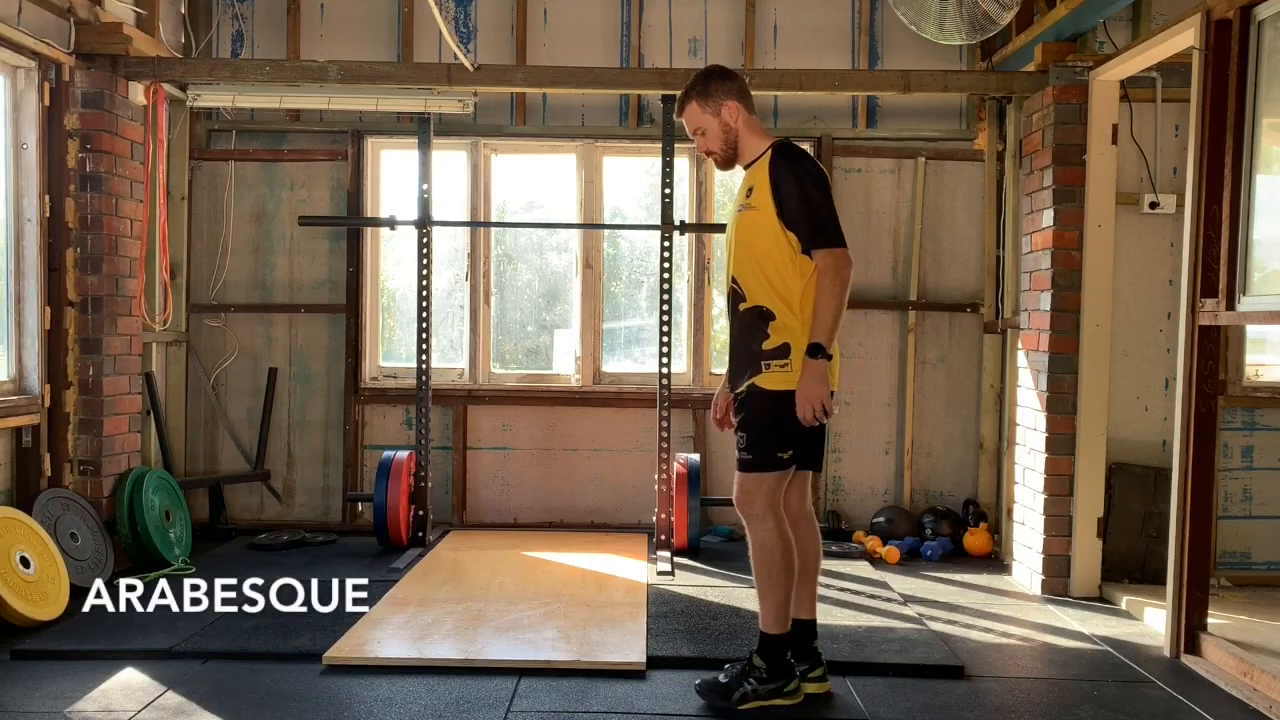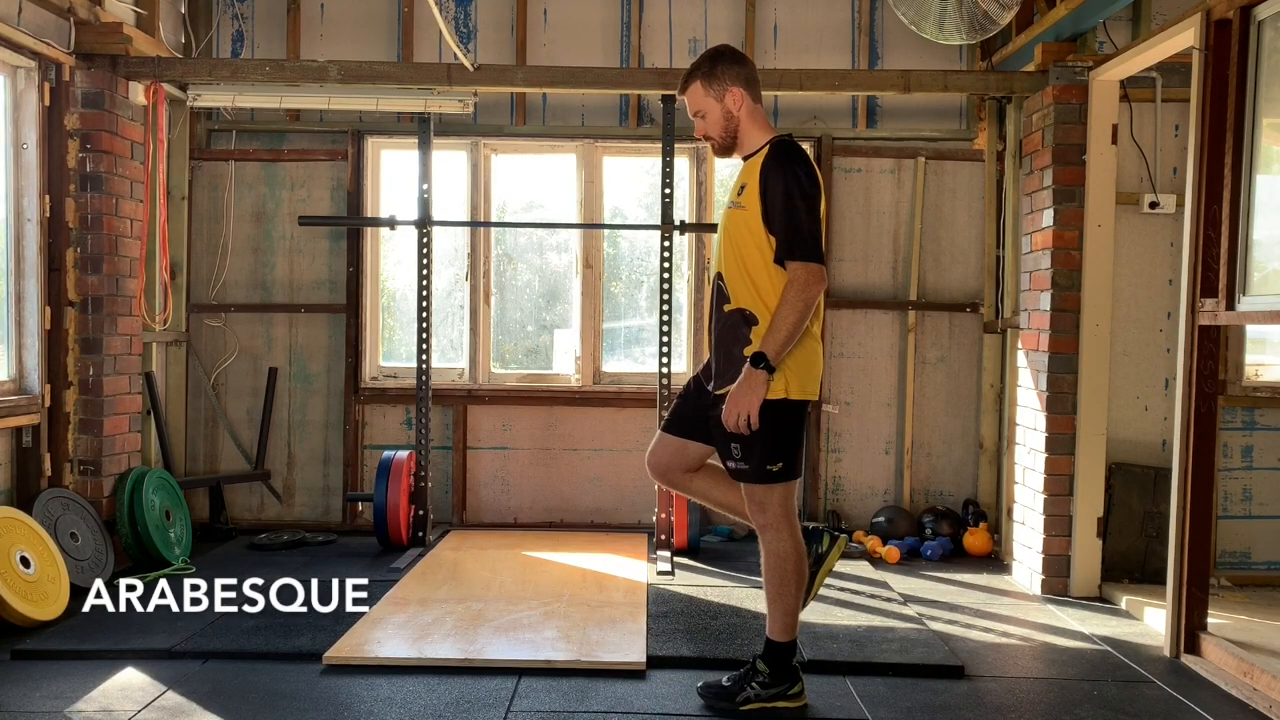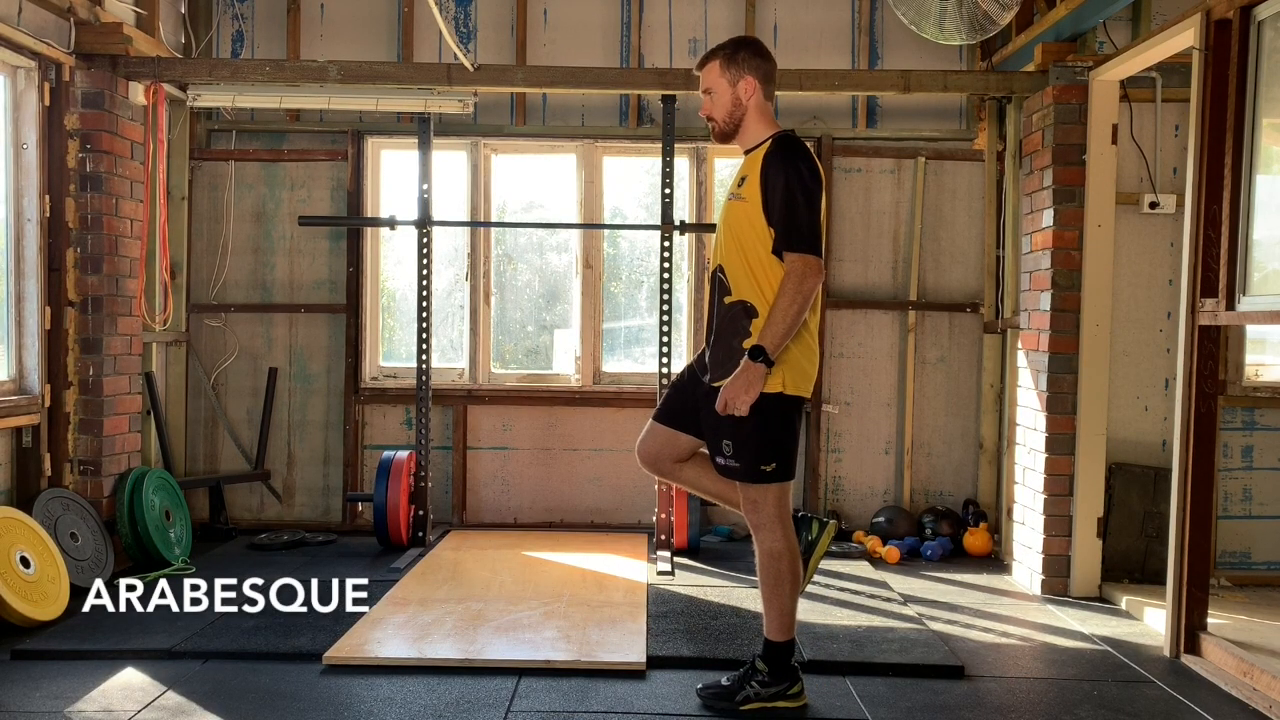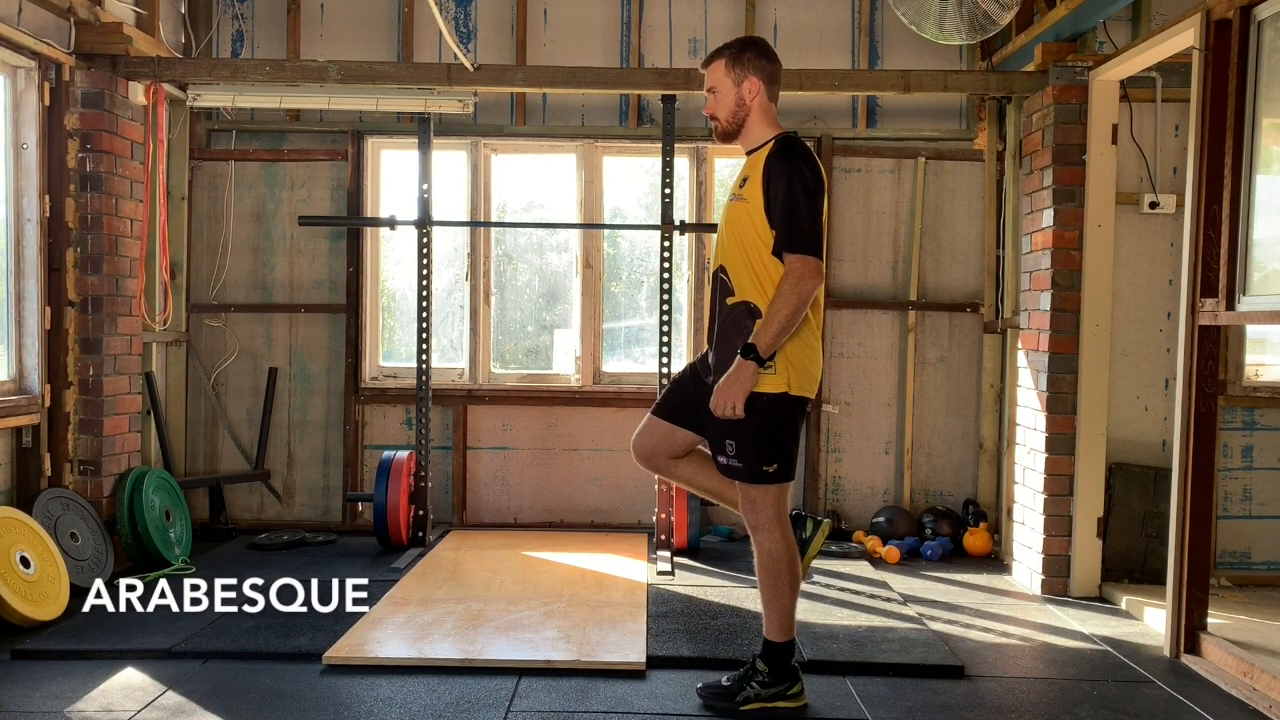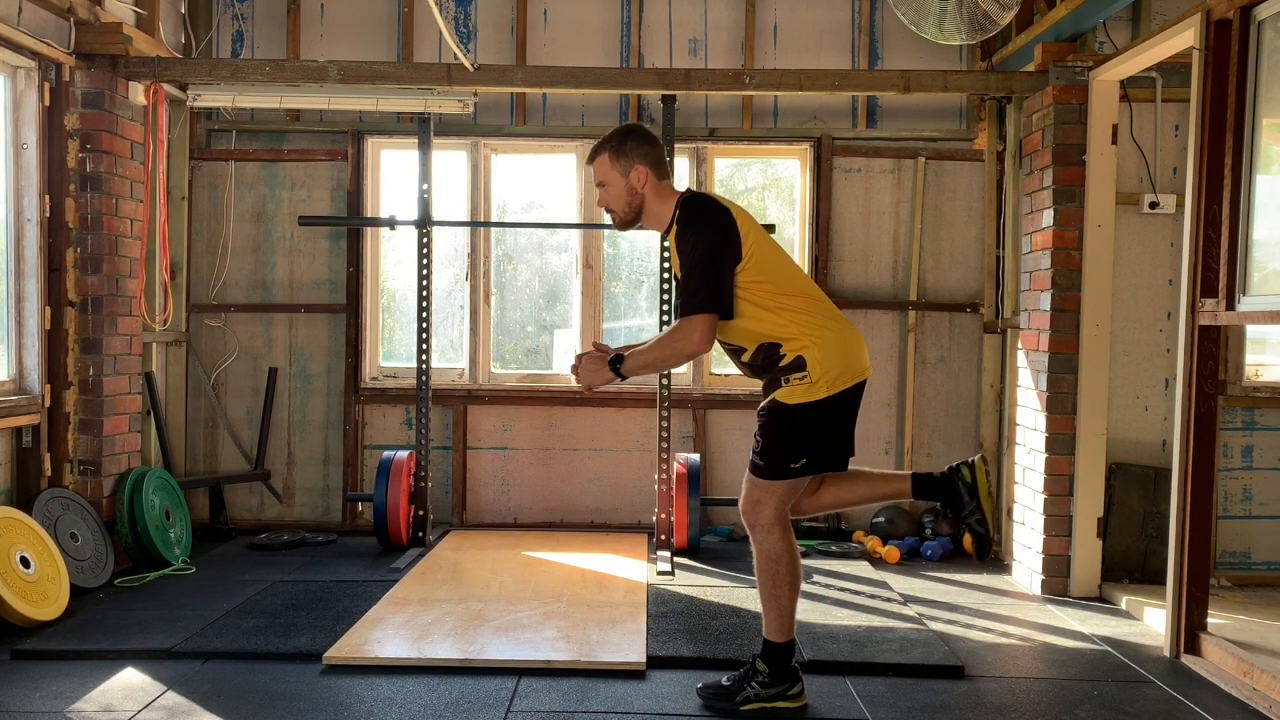
dt=1s
person 1, frame 1
left shoulder: (789, 166)
right shoulder: (755, 181)
left elbow: (835, 264)
left wrist: (816, 360)
right wrist: (732, 380)
left hip: (790, 374)
right hip: (765, 373)
left knee: (756, 504)
right knee: (787, 505)
left ankle: (775, 666)
right ankle: (802, 653)
person 1, frame 2
left shoulder: (783, 164)
right shoulder: (752, 169)
left elbow: (809, 277)
left wrist: (760, 370)
left hip: (768, 376)
right hip: (731, 368)
left knee: (769, 514)
right knee: (666, 461)
left ankle: (779, 674)
right ankle: (804, 545)
person 1, frame 3
left shoulder: (785, 158)
right shoulder: (754, 163)
left elbow: (804, 270)
left wrist: (757, 363)
left hip: (763, 370)
right hip: (725, 360)
left knee: (763, 516)
right knee: (657, 451)
left ankle: (778, 675)
right ankle: (792, 531)
person 1, frame 4
left shoulder: (788, 160)
right shoulder: (757, 163)
left elbow: (803, 274)
left wrist: (747, 363)
left hip: (767, 368)
right hip: (734, 359)
left knee: (760, 513)
right knee: (652, 446)
left ankle: (777, 675)
right ankle: (790, 528)
person 1, frame 5
left shoulder: (700, 223)
right shoulder: (692, 219)
left elbow: (694, 337)
right elbow: (695, 332)
left wrist: (613, 367)
right wrist: (619, 356)
left hip: (815, 367)
right hip: (818, 363)
left knee: (762, 512)
right knee: (797, 498)
left ankle: (776, 674)
right ankle: (947, 486)
